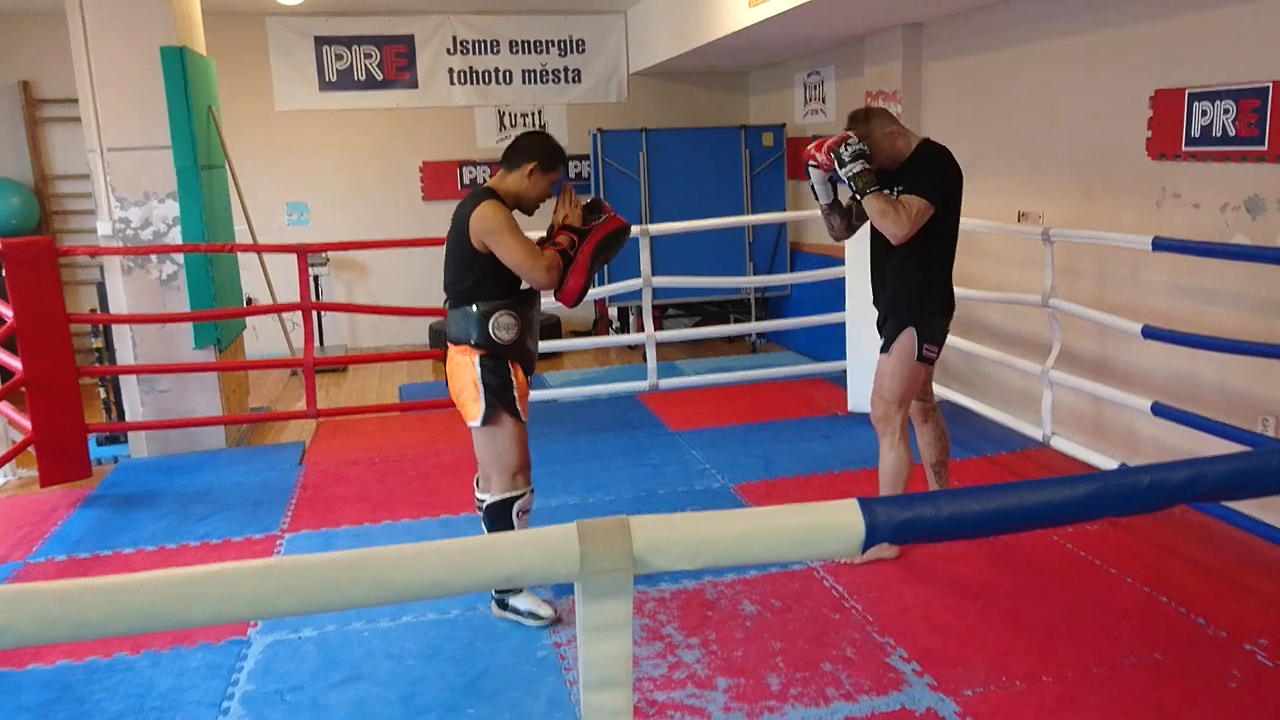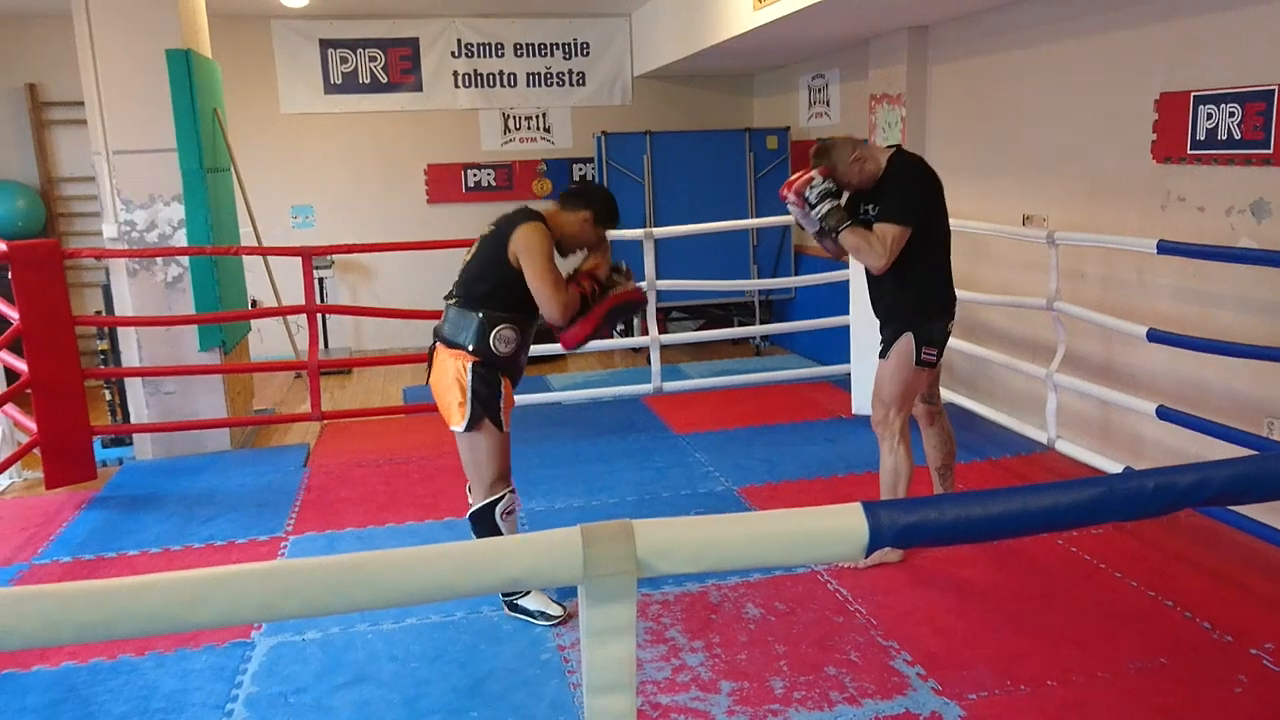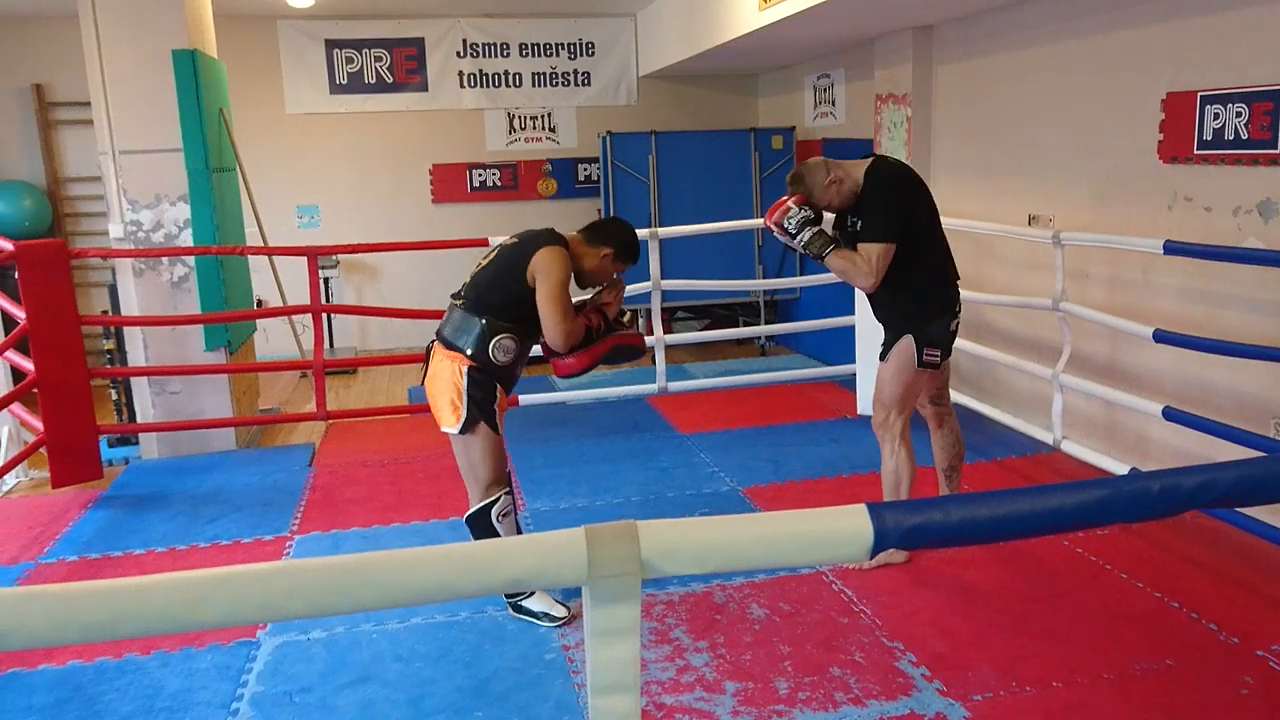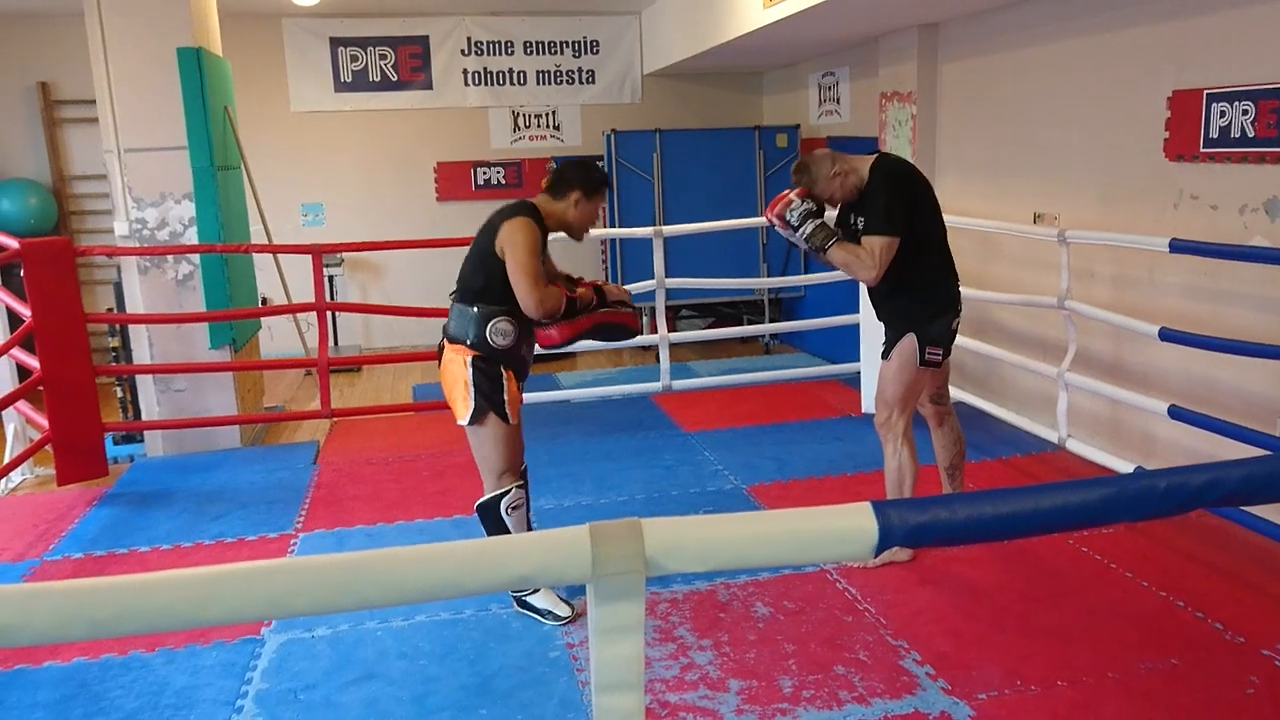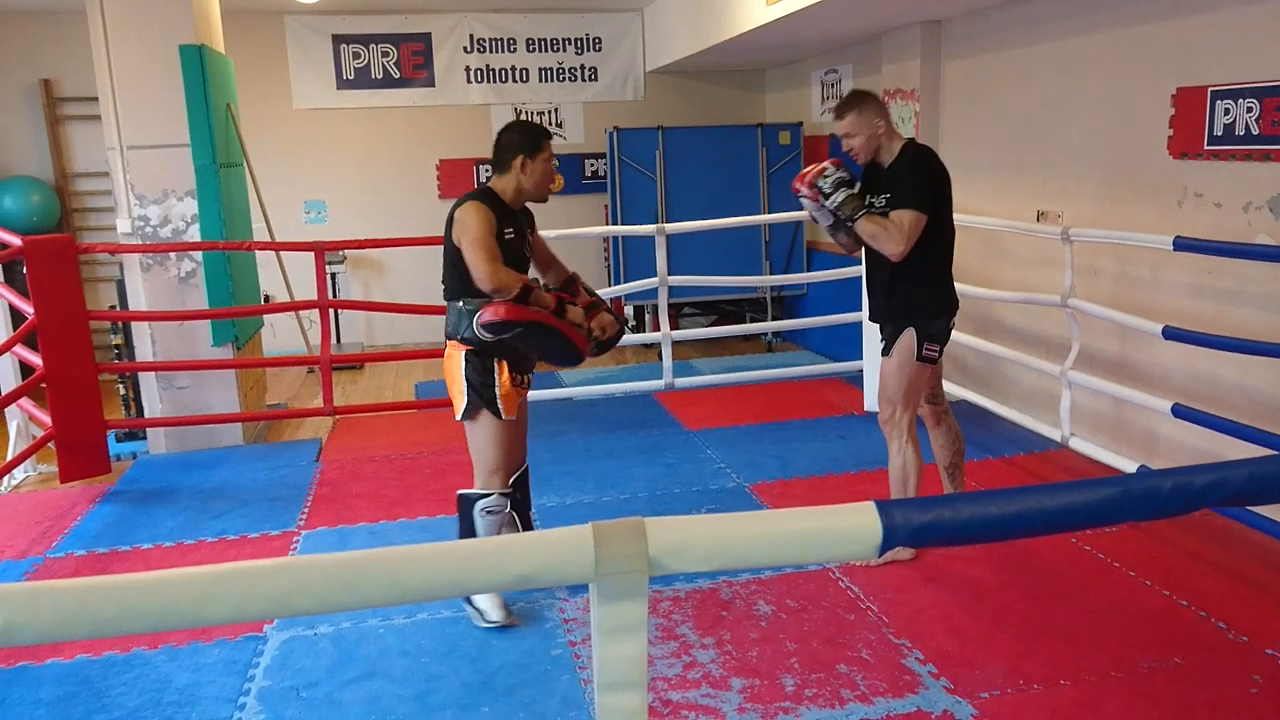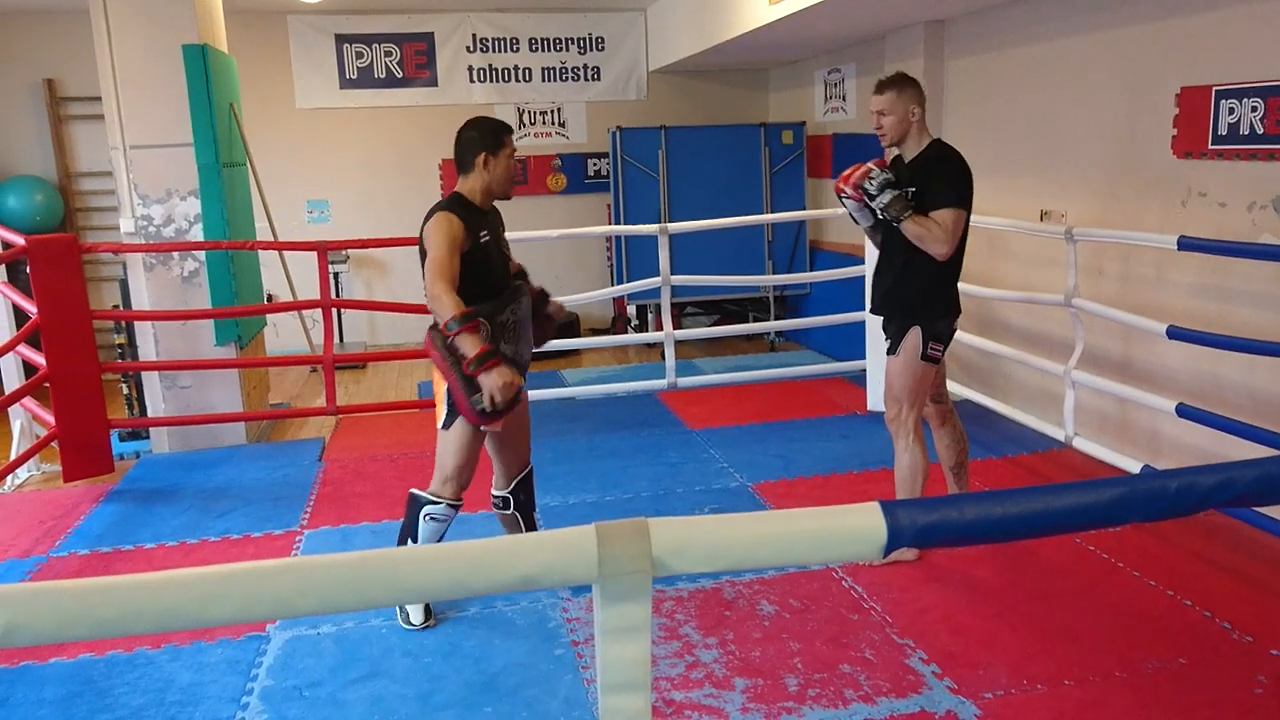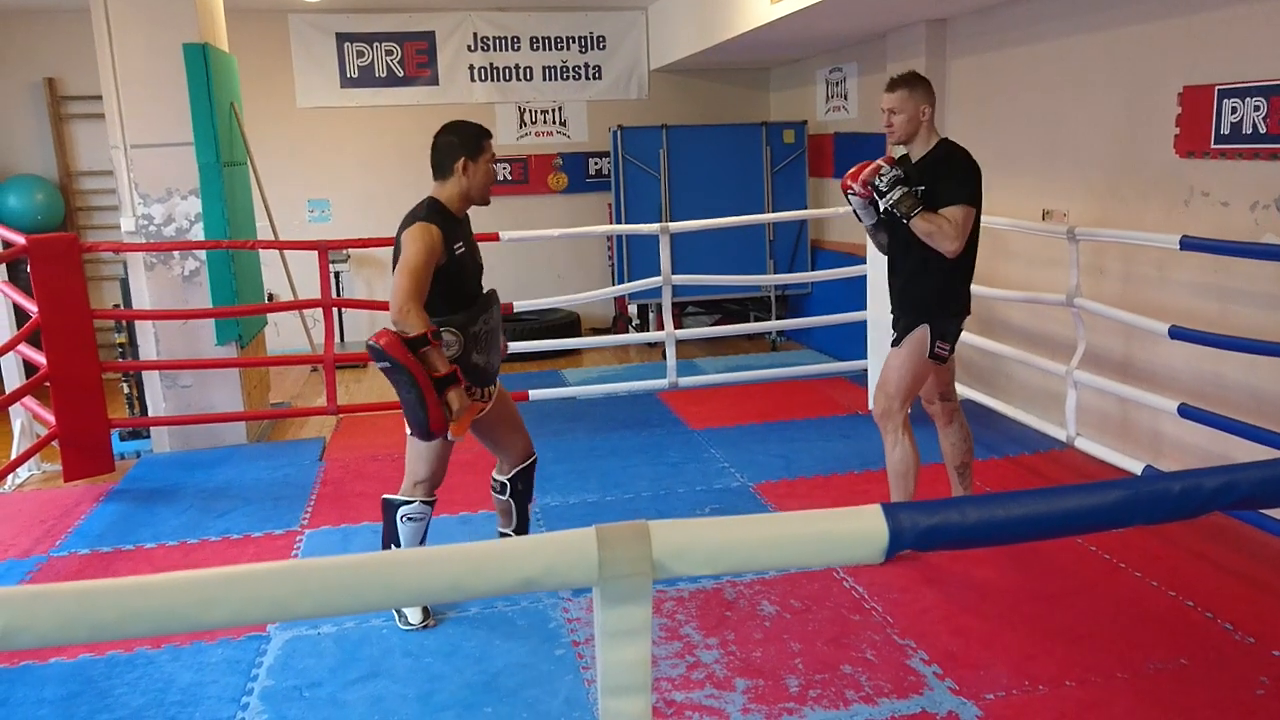
dt=0.2s
person 1, frame 1
left shoulder: (485, 207)
right shoulder: (489, 212)
left elbow: (523, 266)
right elbow: (542, 276)
left wrist: (561, 234)
right wrist: (568, 231)
left hip: (488, 357)
right hip: (486, 362)
left knee: (497, 473)
right knee: (510, 477)
right ankle: (507, 593)
person 1, frame 2
left shoulder: (521, 225)
right shoulder: (534, 233)
left elbow: (530, 297)
right elbow: (557, 311)
left wrist: (585, 279)
right wrist: (593, 280)
left hip: (474, 364)
right hip: (470, 369)
left knee: (489, 477)
right knee: (492, 484)
right ankle: (514, 591)
person 1, frame 3
left shoulder: (540, 246)
right shoulder: (553, 256)
left elbow: (547, 320)
right elbow: (559, 338)
left wrist: (593, 312)
right wrist: (600, 315)
left hip: (469, 368)
right hip: (466, 374)
left knee: (497, 478)
right knee: (488, 488)
right ankle: (518, 593)
person 1, frame 4
left shoulder: (527, 222)
right shoulder: (521, 226)
left elbow: (548, 279)
right elbow: (537, 303)
left wrist: (594, 293)
right wrist: (593, 297)
left hip: (492, 362)
right hip: (477, 363)
left knee: (513, 467)
right knee: (502, 478)
right ankle: (524, 588)
person 1, frame 5
left shoulder: (518, 215)
right shoulder: (475, 212)
left elbow: (552, 269)
right elbow: (491, 278)
left wrist: (591, 305)
right wrist: (562, 305)
left hip: (508, 358)
right hip: (479, 360)
left knee: (514, 466)
right knee: (492, 478)
person 1, frame 6
left shoulder: (489, 216)
right shoulder: (449, 220)
right elbow: (440, 296)
left wrist: (542, 306)
right wrist: (485, 363)
left hip: (501, 365)
right hip: (469, 372)
left knee: (516, 466)
right knee: (451, 484)
person 1, frame 7
left shoulder: (457, 221)
right shoulder: (425, 230)
right elbow: (405, 311)
left wrist: (488, 334)
right wrist: (448, 380)
left hip: (475, 373)
right hip: (438, 381)
left knee: (519, 454)
right knee: (421, 486)
person 2, frame 1
left shoulder: (934, 164)
right shoulder: (883, 168)
left elbow: (898, 228)
right elbow: (842, 230)
left wrist: (859, 177)
right wrist: (825, 188)
left hip: (920, 308)
right hip: (898, 304)
left knee: (886, 414)
right knee: (919, 405)
person 2, frame 2
left shoulder: (908, 177)
right shoulder: (866, 183)
left elbow: (879, 257)
right elbow: (840, 249)
left wrist: (831, 210)
right wrist: (812, 218)
left hip: (920, 312)
right hip: (904, 310)
left knee: (887, 418)
right knee: (926, 408)
left ankle: (888, 539)
person 2, frame 3
left shoulder: (886, 188)
right shoulder: (859, 189)
left elbow: (867, 275)
right elbow: (845, 261)
left wrist: (815, 236)
right wrist: (806, 238)
left hip: (921, 315)
right hip: (922, 311)
left knee: (888, 420)
right knee: (935, 410)
person 2, frame 4
left shoulder: (889, 183)
right shoulder: (860, 187)
left elbow: (869, 269)
right elbow: (846, 256)
left wrist: (816, 230)
right wrist: (806, 234)
left hip: (923, 313)
right hip: (918, 311)
left knee: (891, 419)
right knee: (936, 409)
person 2, frame 5
left shoulder: (918, 167)
right shoulder: (874, 172)
left elbow: (895, 244)
right elbow: (854, 242)
left wrist: (845, 200)
right wrist: (825, 212)
left hip: (921, 310)
right hip: (902, 308)
left knee: (894, 416)
right knee: (931, 407)
person 2, frame 6
left shoulder: (945, 165)
right shoulder: (896, 167)
left elbow: (941, 243)
left wrist: (891, 203)
right wrist: (865, 213)
left hip: (926, 310)
right hip: (904, 306)
left knee: (901, 416)
right knee: (935, 408)
person 2, frame 7
left shoulder: (954, 165)
right shoulder: (901, 168)
left elbow: (951, 241)
left wrist: (901, 199)
right wrist: (870, 214)
left hip: (935, 307)
right hip: (914, 301)
left knee: (888, 409)
right knee: (941, 407)
